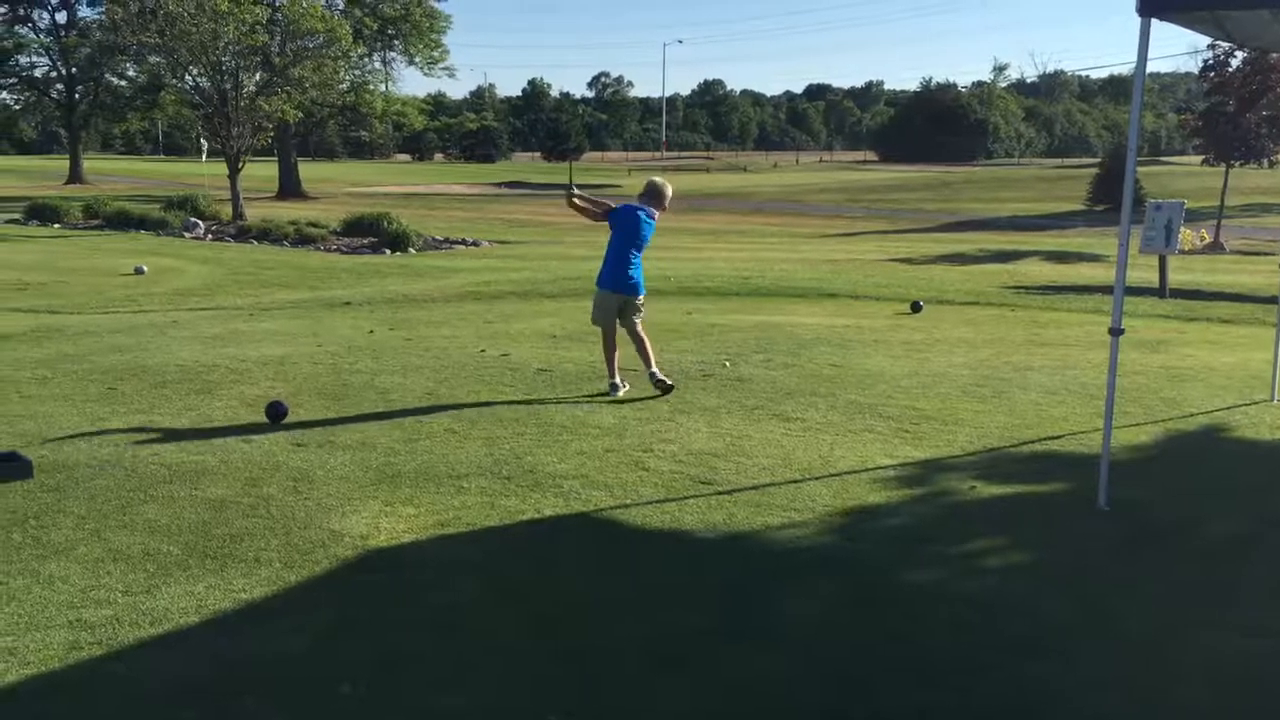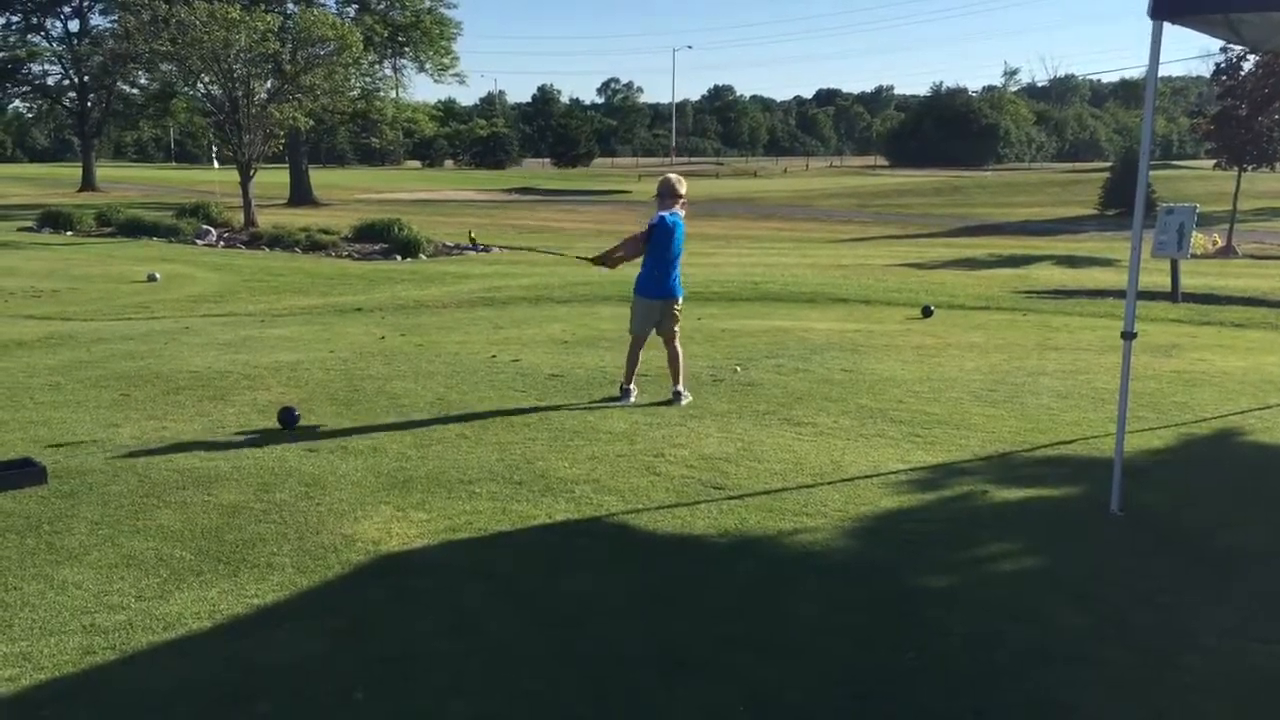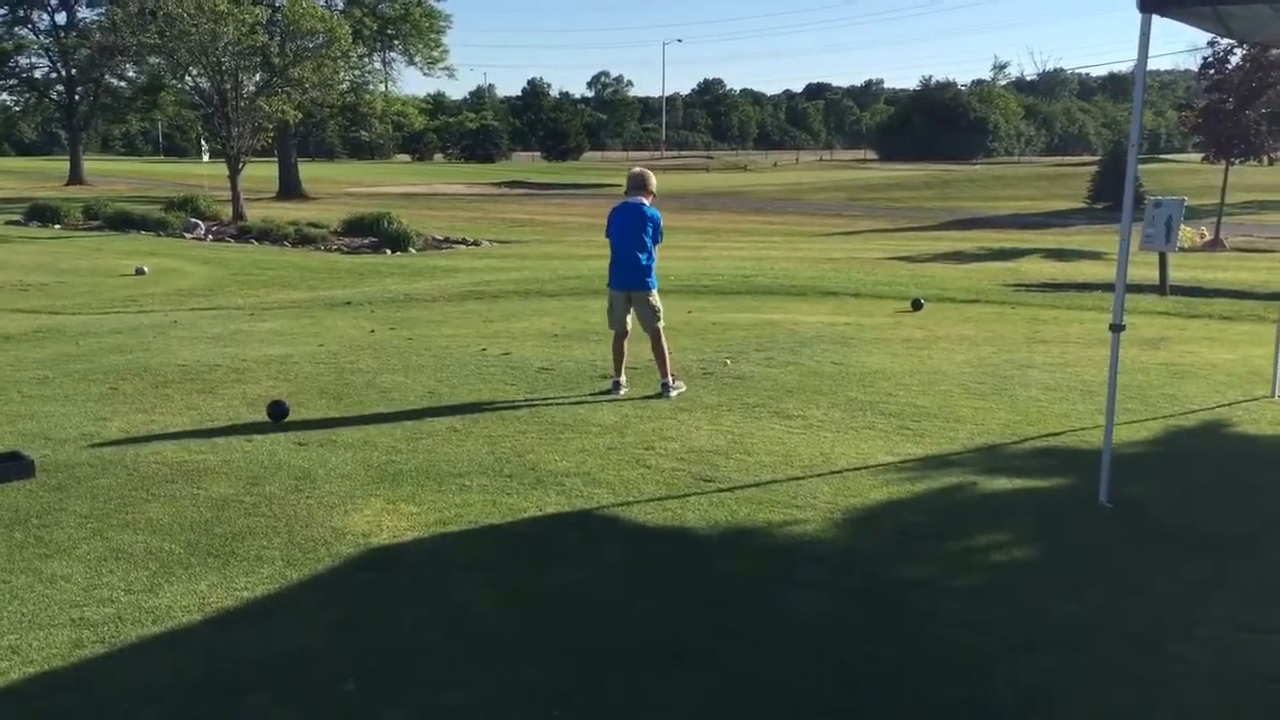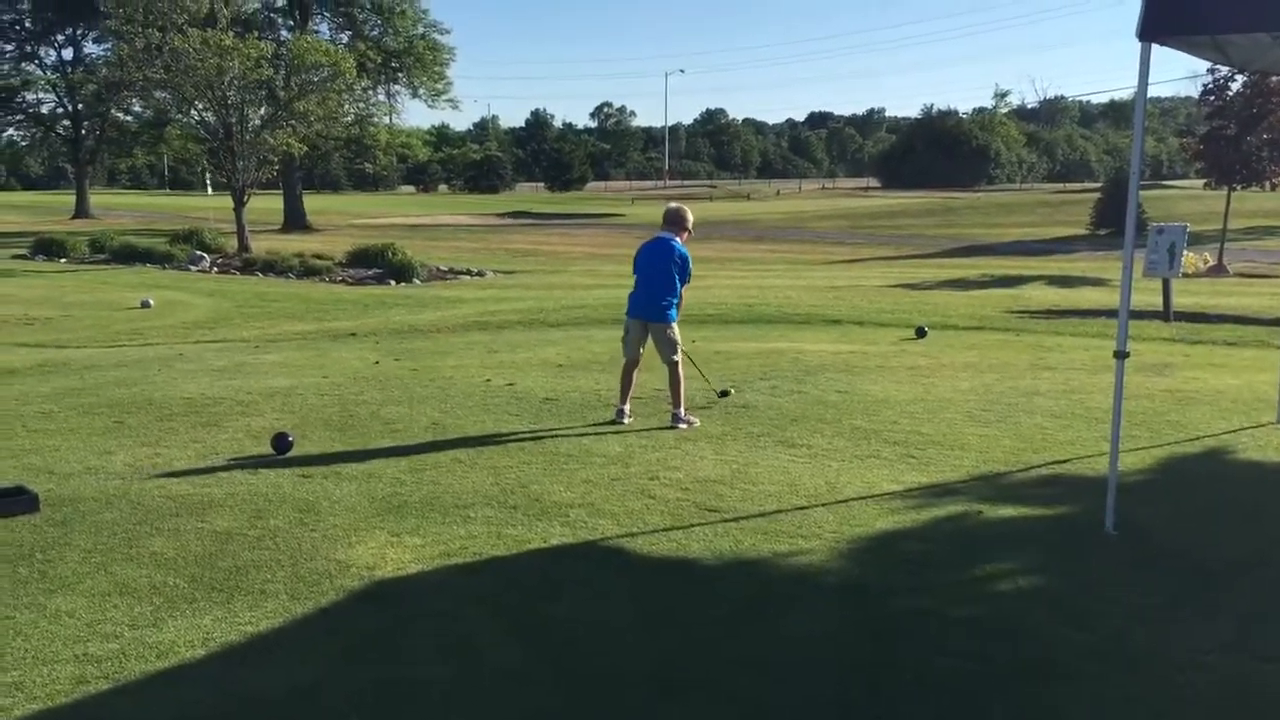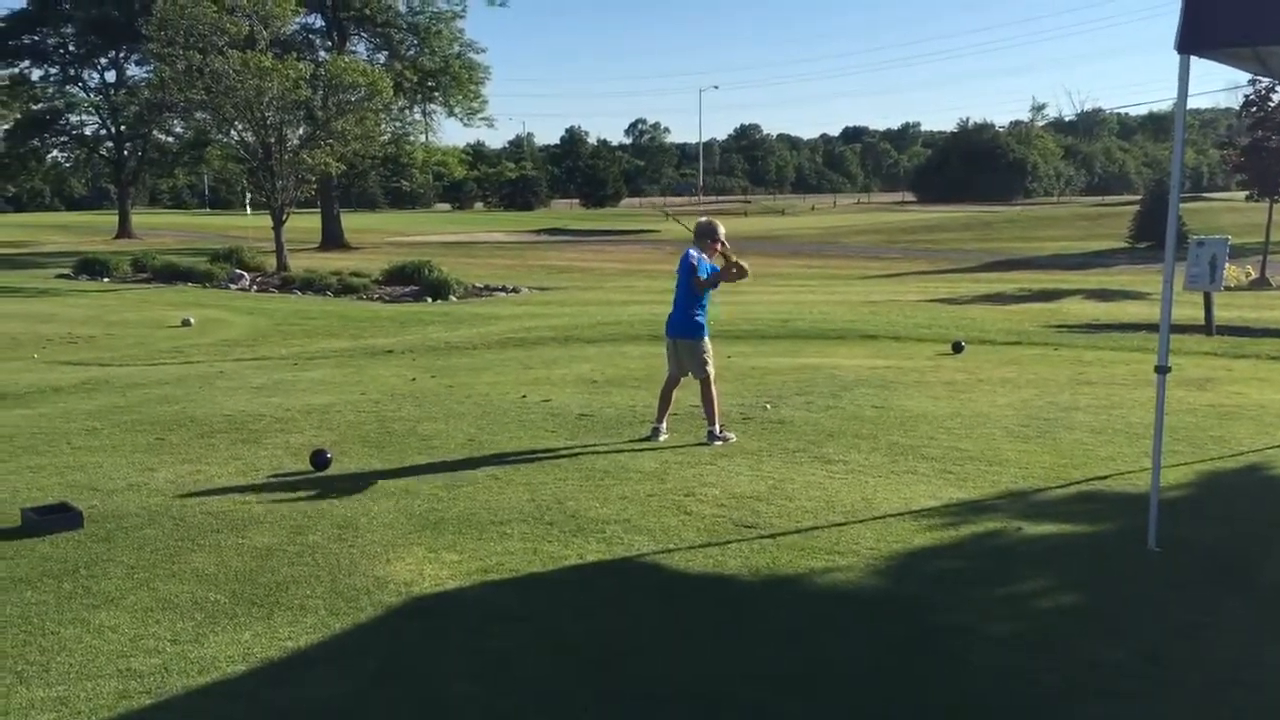
dt=0.7s
person 1, frame 1
left shoulder: (627, 211)
right shoulder: (649, 223)
left elbow: (599, 214)
left wrist: (574, 200)
right wrist: (580, 197)
left hip: (608, 282)
right hip: (633, 285)
left knee: (608, 331)
right knee: (635, 330)
left ankle: (614, 382)
right ankle: (654, 372)
person 1, frame 2
left shoulder: (663, 220)
right shoulder: (678, 221)
left elbow: (639, 248)
right elbow: (639, 239)
left wrist: (614, 260)
right wrist: (609, 255)
left hip: (648, 290)
right hip: (672, 290)
left knee: (637, 340)
right knee: (671, 339)
left ankle: (627, 388)
right ankle: (678, 390)
person 1, frame 3
left shoulder: (615, 213)
right shoulder: (653, 215)
left elbow: (614, 243)
right elbow: (653, 249)
left hip: (618, 282)
right hip: (643, 282)
left knee: (620, 332)
right knee: (656, 332)
left ankle: (618, 380)
right ankle: (667, 382)
person 1, frame 4
left shoulder: (645, 248)
right shoulder: (682, 254)
left elbow: (640, 279)
right elbow: (680, 293)
right wrist: (674, 318)
left hip: (636, 311)
right hip: (663, 314)
left knee: (631, 361)
right knee: (674, 363)
left ankle: (622, 409)
right ankle: (679, 414)
person 1, frame 5
left shoulder: (705, 263)
right shoulder: (691, 257)
left elbow: (723, 277)
right elbow: (700, 285)
left wrist: (732, 265)
right wrist: (732, 270)
left hip: (675, 328)
right hip: (692, 329)
left knee: (673, 377)
right knee: (706, 379)
left ankle: (658, 427)
right ankle: (714, 430)
